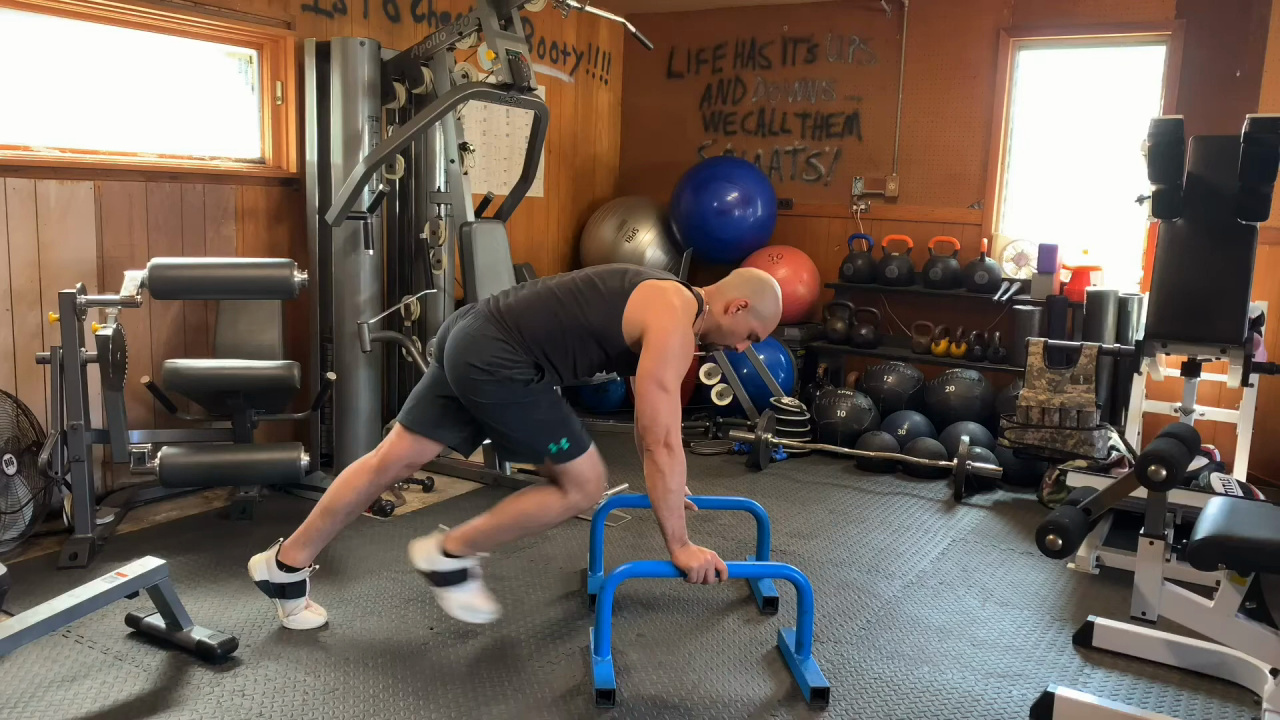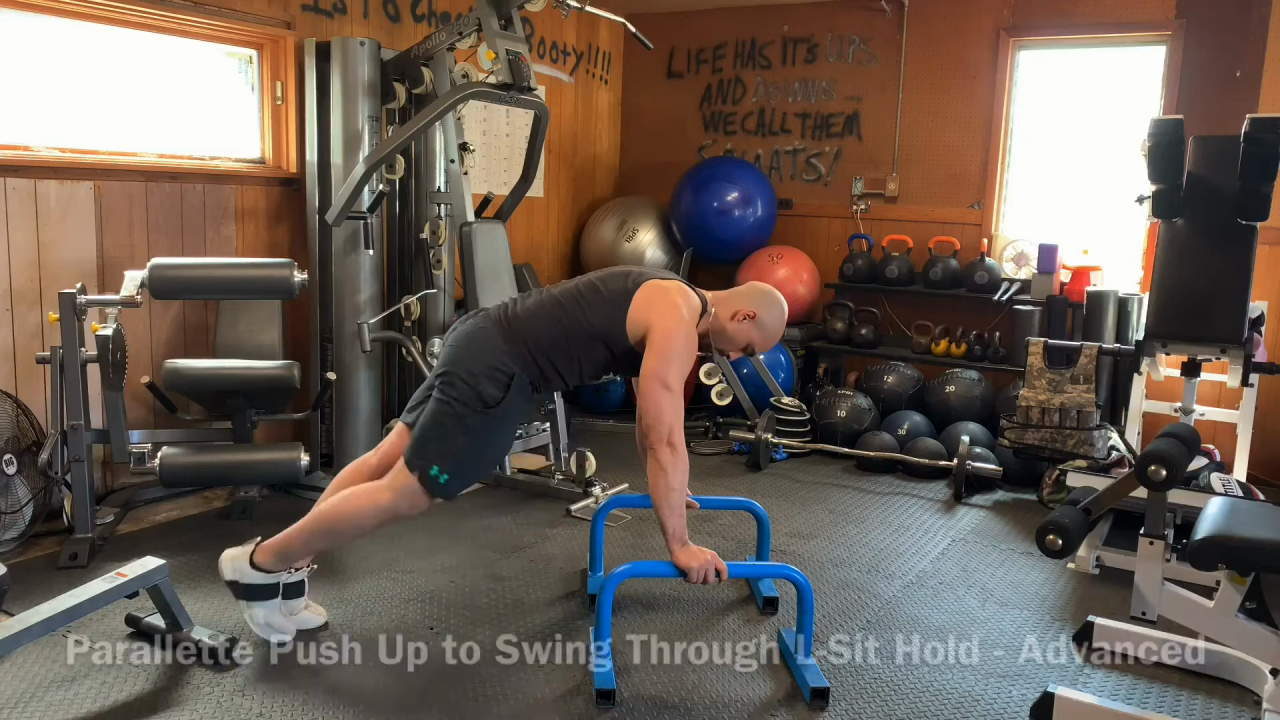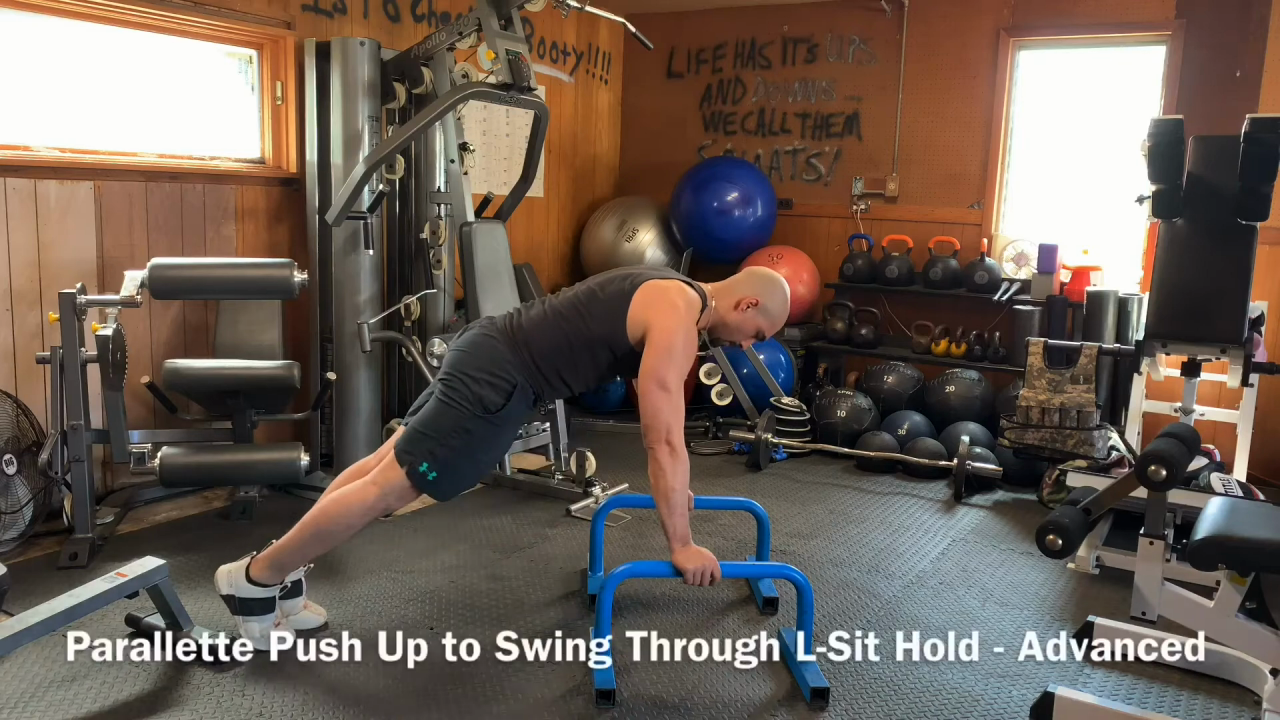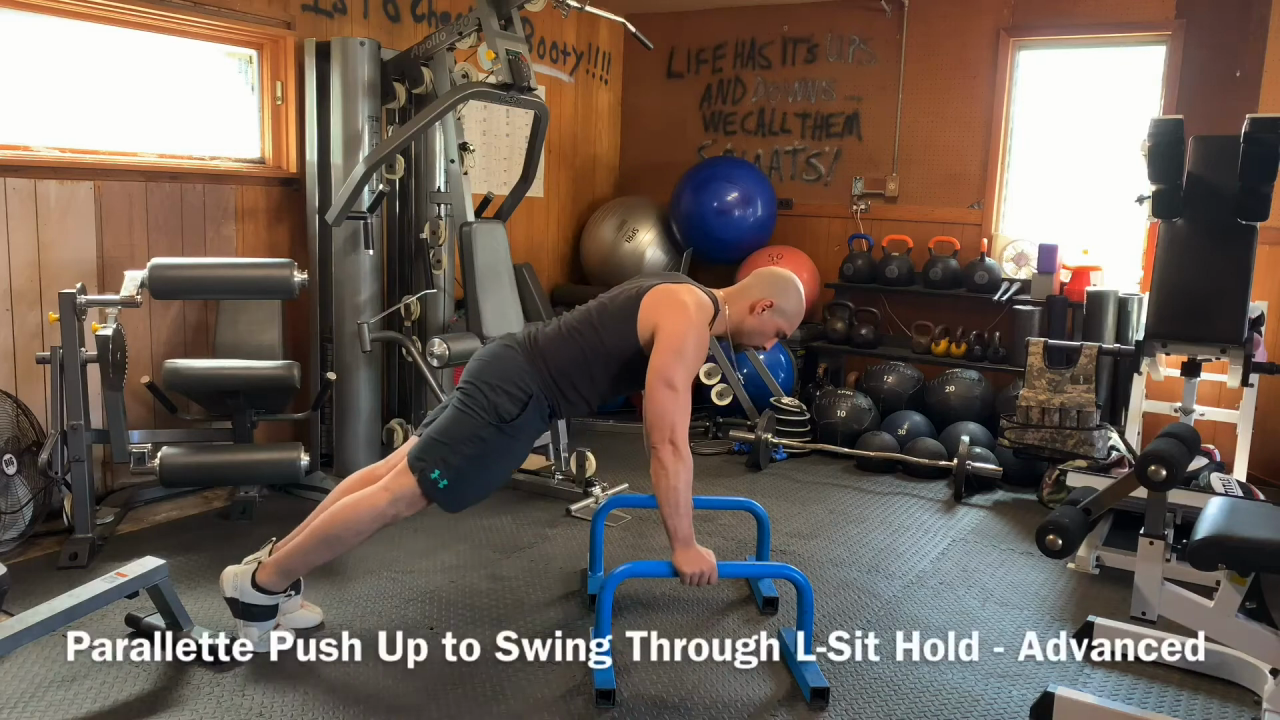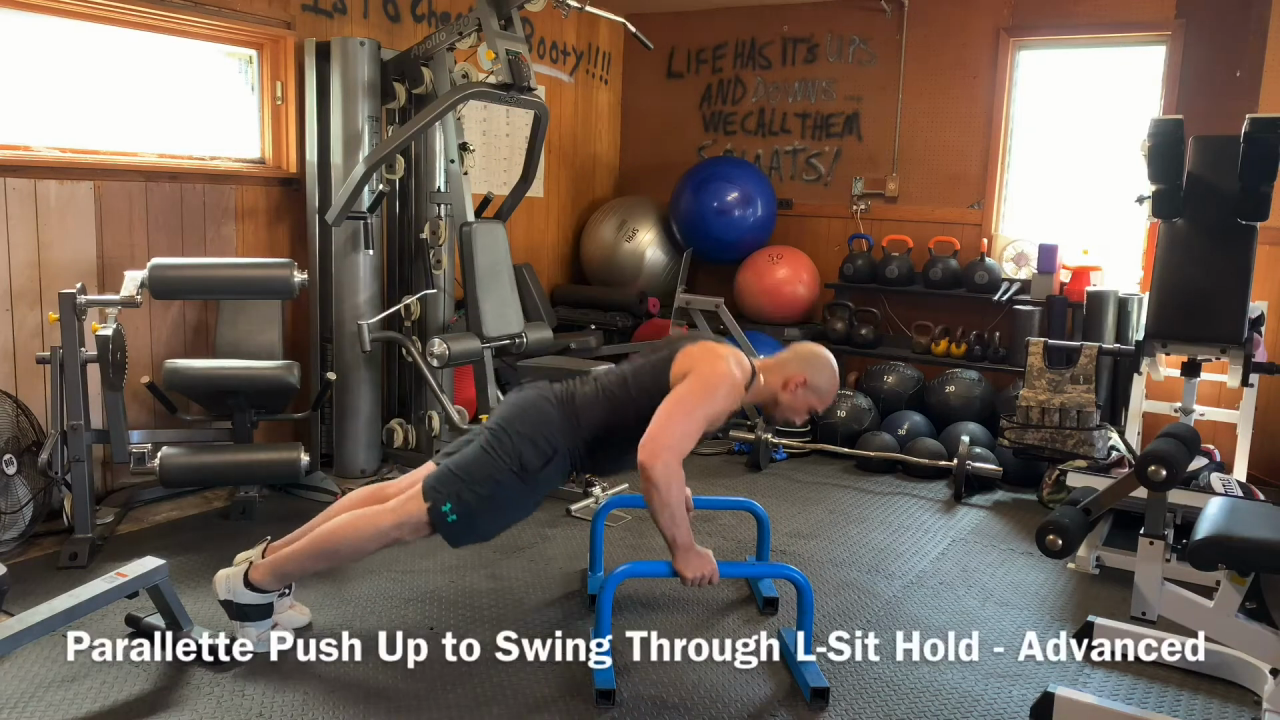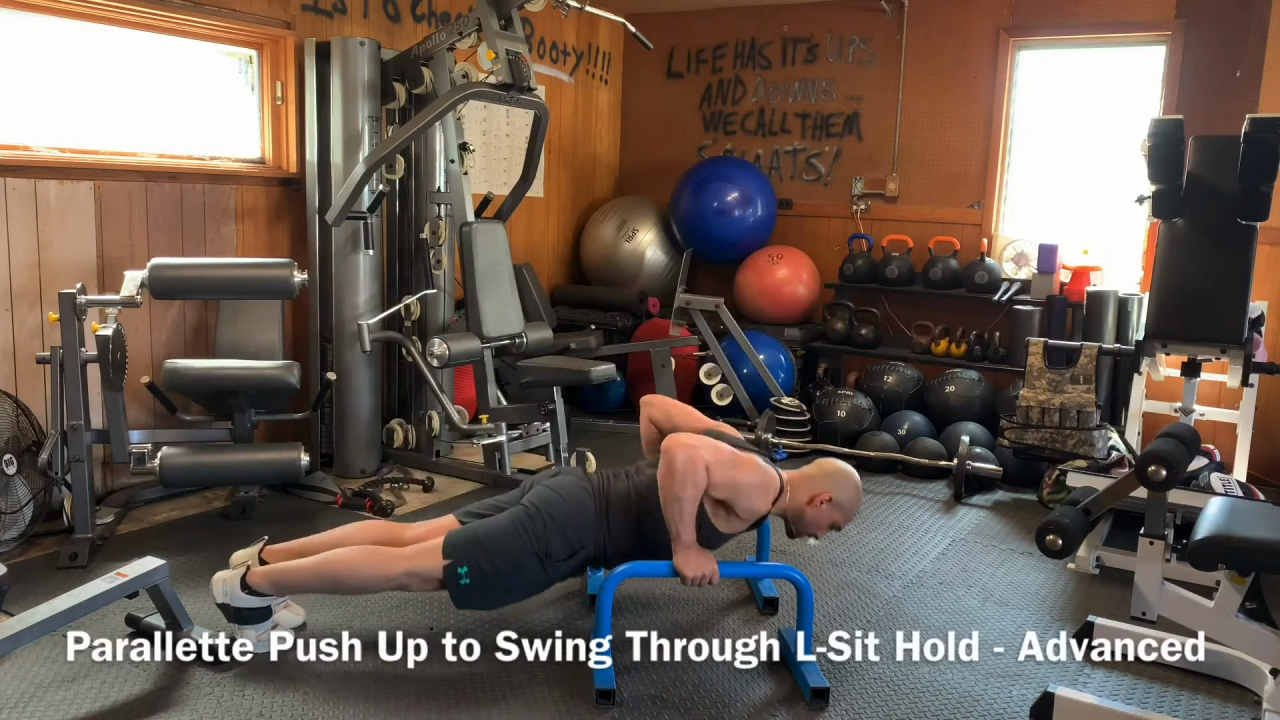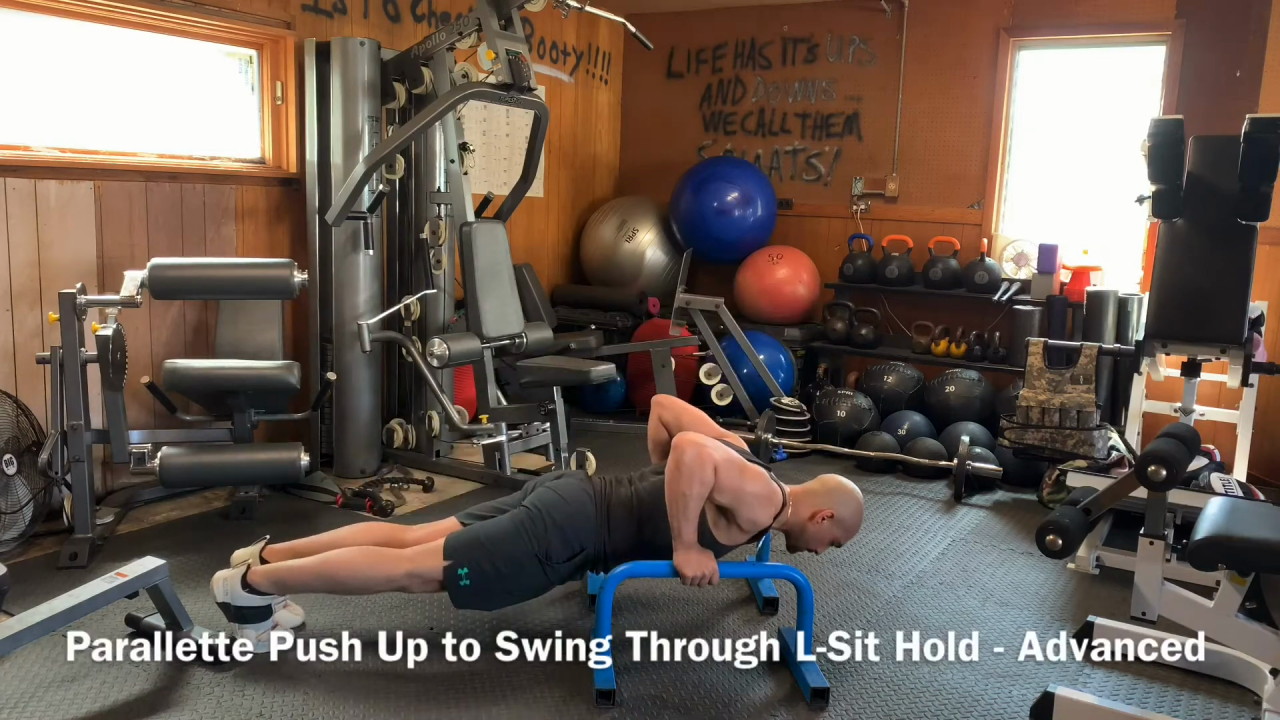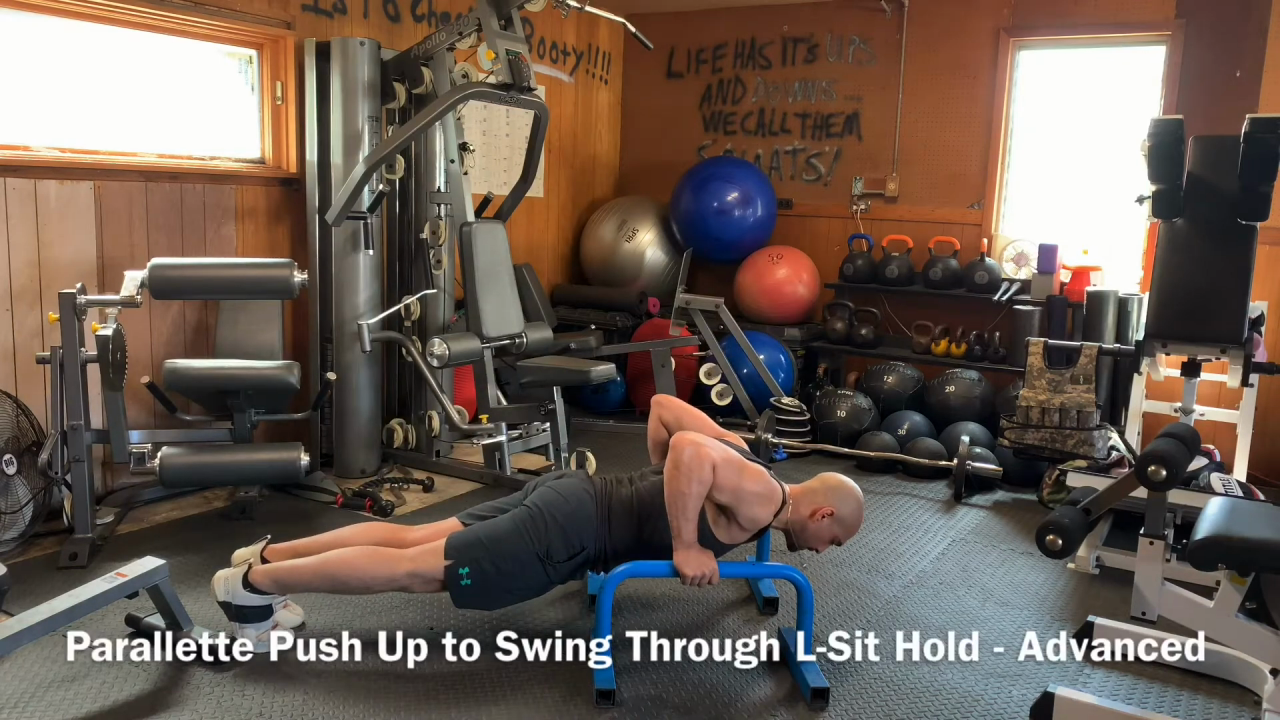
dt=0.4s
person 1, frame 1
left shoulder: (664, 295)
right shoulder: (674, 323)
left elbow: (650, 418)
right elbow: (662, 442)
left wrist: (662, 484)
right wrist: (680, 544)
left hip: (473, 332)
right hip: (496, 360)
left knee: (394, 458)
right knee: (585, 486)
left ankle: (284, 565)
right ankle: (451, 555)
person 1, frame 2
left shoulder: (670, 300)
right shoulder: (679, 323)
left elbow: (651, 417)
right elbow: (666, 442)
left wrist: (665, 489)
right wrist: (680, 546)
left hip: (482, 341)
right hip: (495, 371)
left knee: (389, 460)
right knee: (402, 494)
left ankle: (288, 569)
right ankle: (258, 565)
person 1, frame 3
left shoulder: (669, 293)
right shoulder: (677, 319)
left elbow: (653, 412)
right elbow: (665, 440)
left wrist: (669, 490)
right wrist: (682, 544)
left hip: (489, 353)
right hip: (497, 381)
left knee: (387, 463)
right knee: (387, 486)
left ankle: (280, 572)
right ankle: (253, 580)
person 1, frame 4
left shoulder: (683, 299)
right shoulder: (688, 321)
left elbow: (658, 417)
right elbow: (669, 442)
left wrist: (671, 489)
right wrist: (684, 545)
left hip: (511, 371)
right hip: (515, 393)
left knee: (396, 469)
right knee: (399, 495)
left ankle: (277, 561)
right ankle: (259, 585)
person 1, frame 5
left shoulder: (716, 359)
right shoulder: (727, 377)
right elbow: (653, 461)
left wrist: (670, 486)
right wrist: (683, 549)
left hip: (543, 413)
right hip: (542, 440)
left knee: (406, 492)
right knee: (403, 519)
left ankle: (266, 557)
right ankle: (253, 582)
person 1, frame 6
left shoulder: (735, 446)
right shoulder: (758, 489)
left elbow: (652, 405)
right elbow: (682, 453)
right wrist: (685, 546)
left hip: (568, 492)
right hip: (567, 531)
left knee: (415, 534)
right knee: (412, 569)
left ankle: (266, 556)
right ankle: (250, 584)
person 1, frame 7
left shoulder: (741, 457)
right shoulder: (761, 502)
left elbow: (664, 405)
right elbow: (690, 449)
right wrist: (685, 544)
left hip: (570, 497)
right hip: (565, 532)
left knee: (413, 538)
right knee: (414, 570)
left ankle: (268, 554)
right ankle: (251, 580)
person 1, frame 8
left shoulder: (740, 453)
right shoulder: (761, 499)
left elbow: (663, 407)
right elbow: (688, 452)
right wrist: (684, 545)
left hip: (570, 494)
right hip: (569, 531)
left knee: (416, 538)
right knee: (414, 570)
left ankle: (267, 555)
right ankle: (251, 584)
